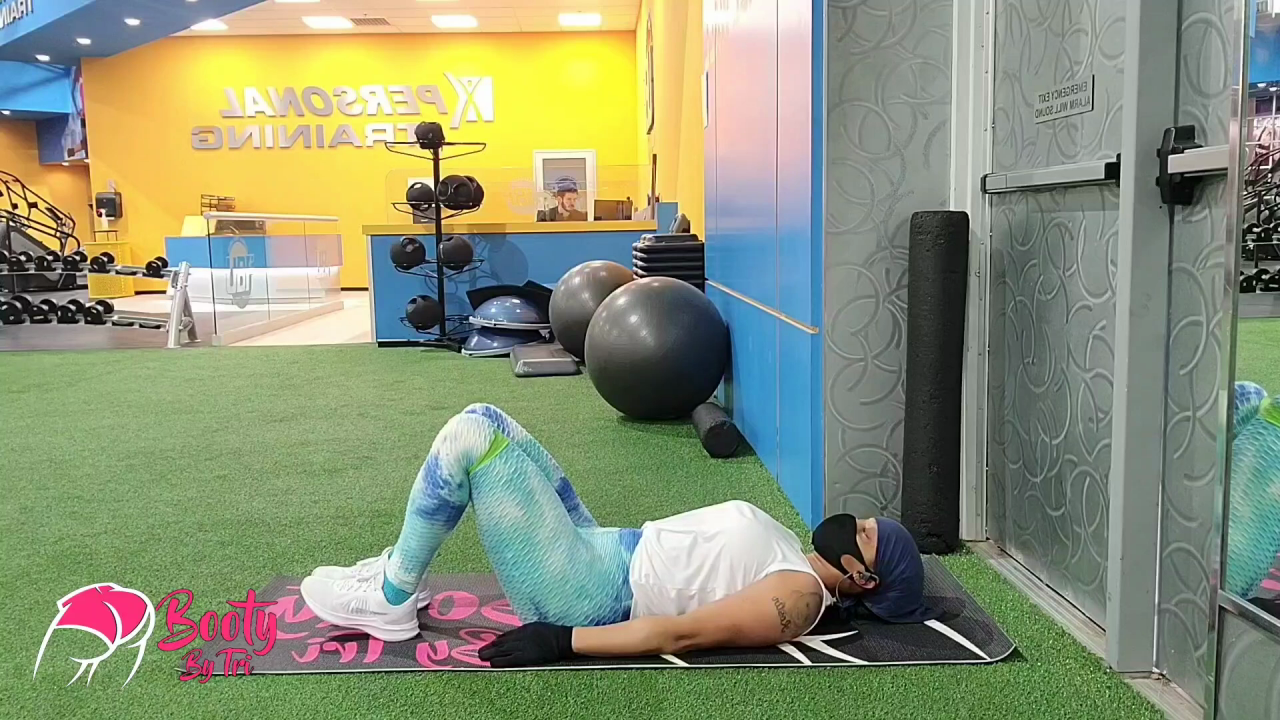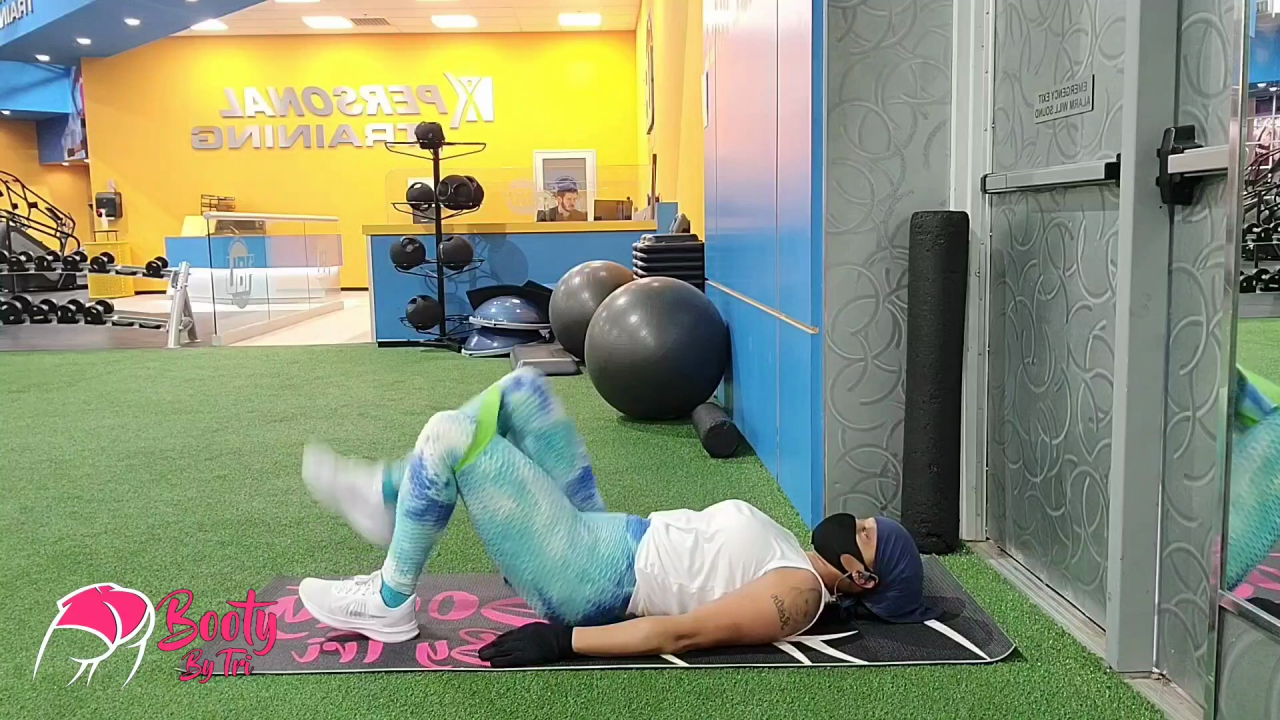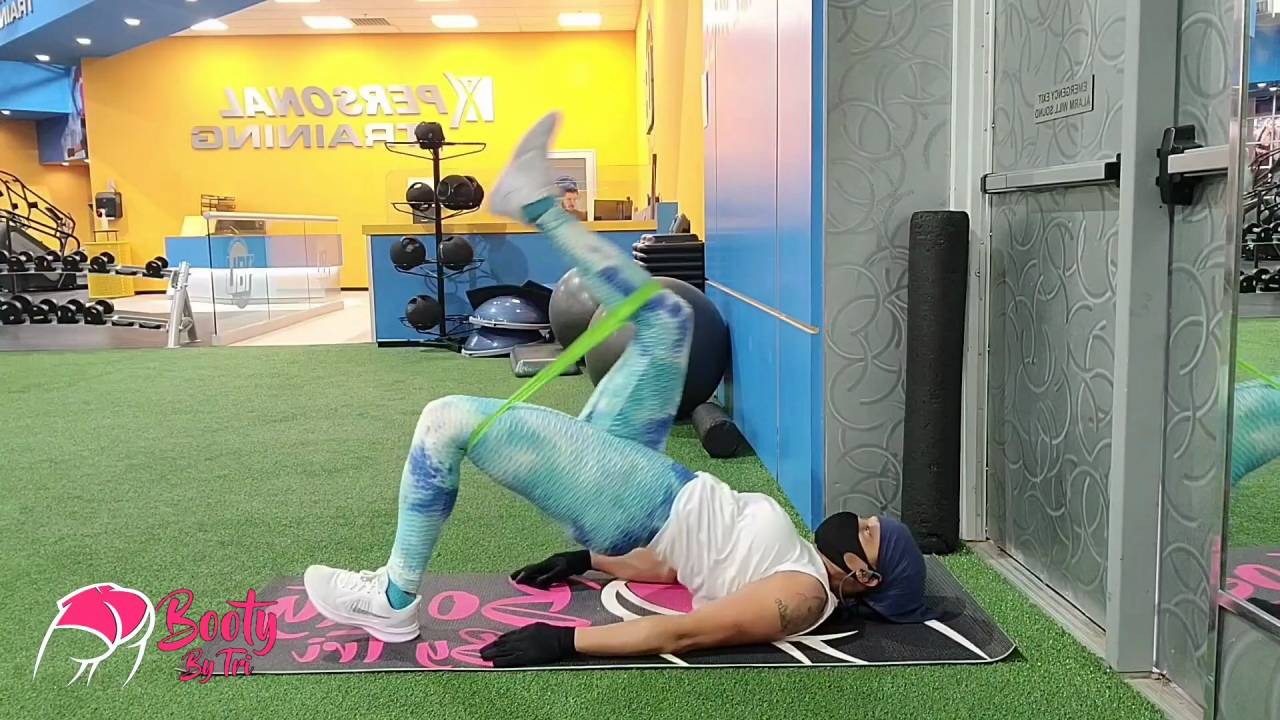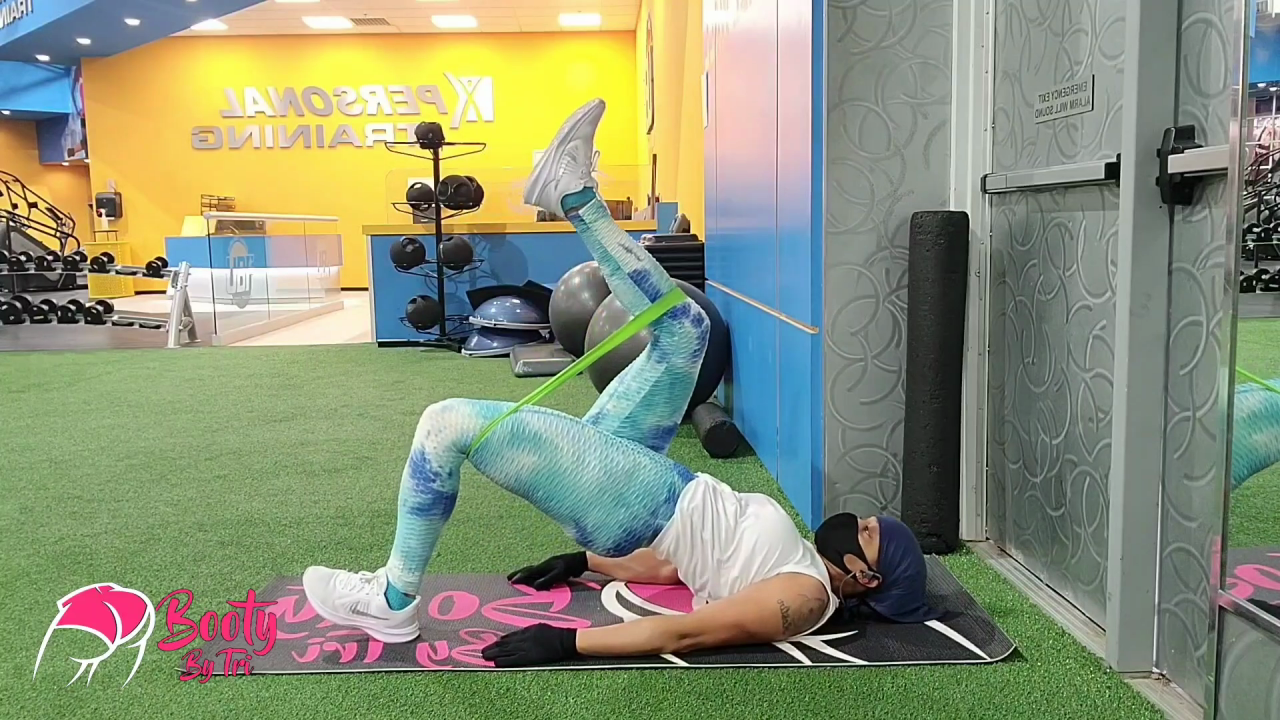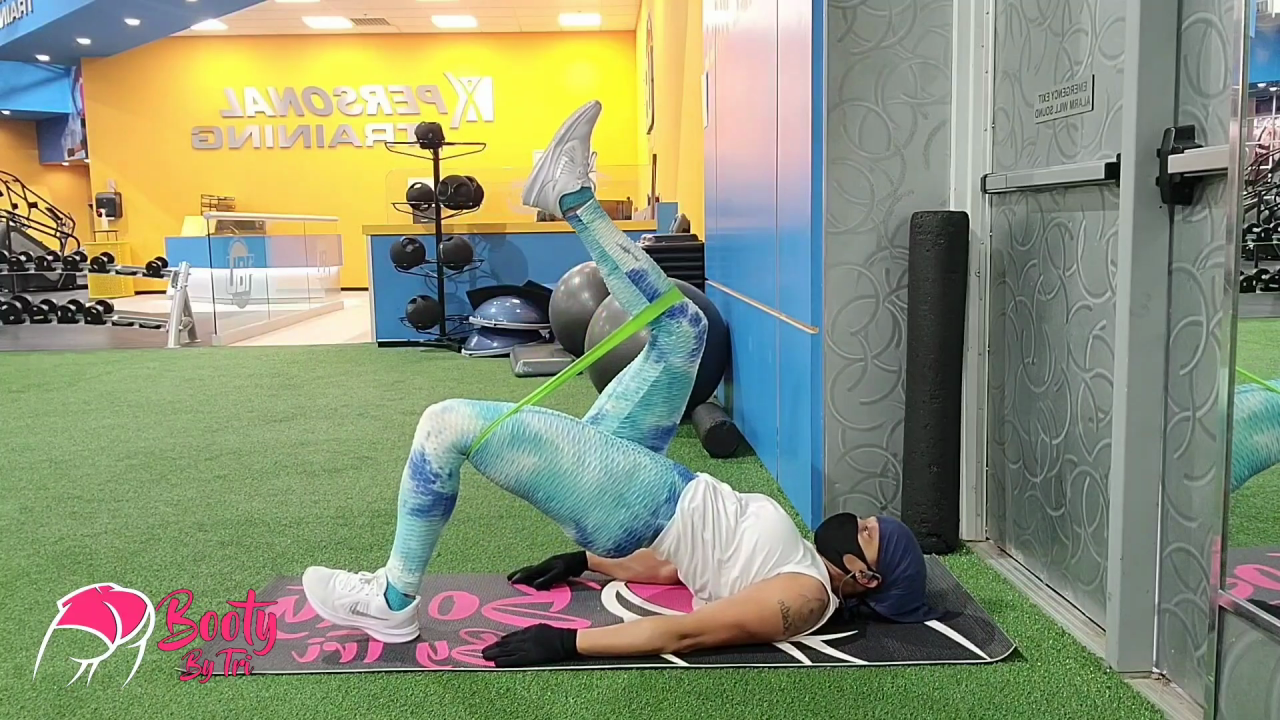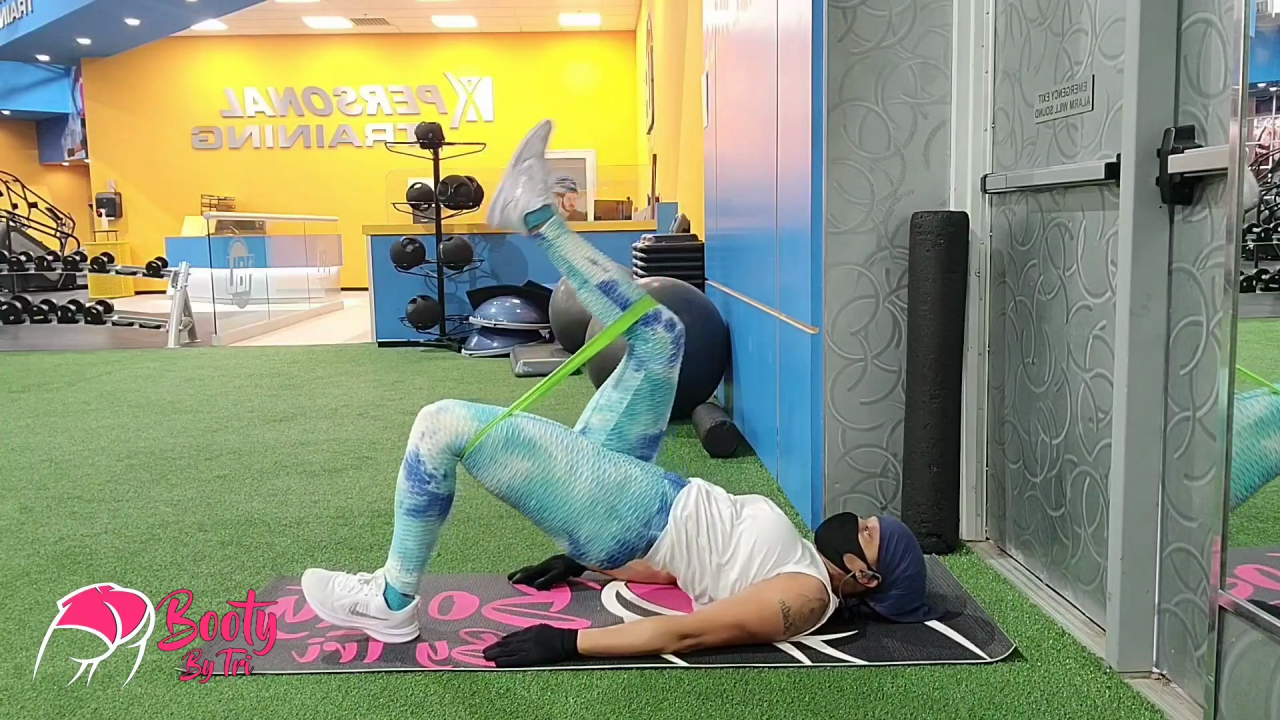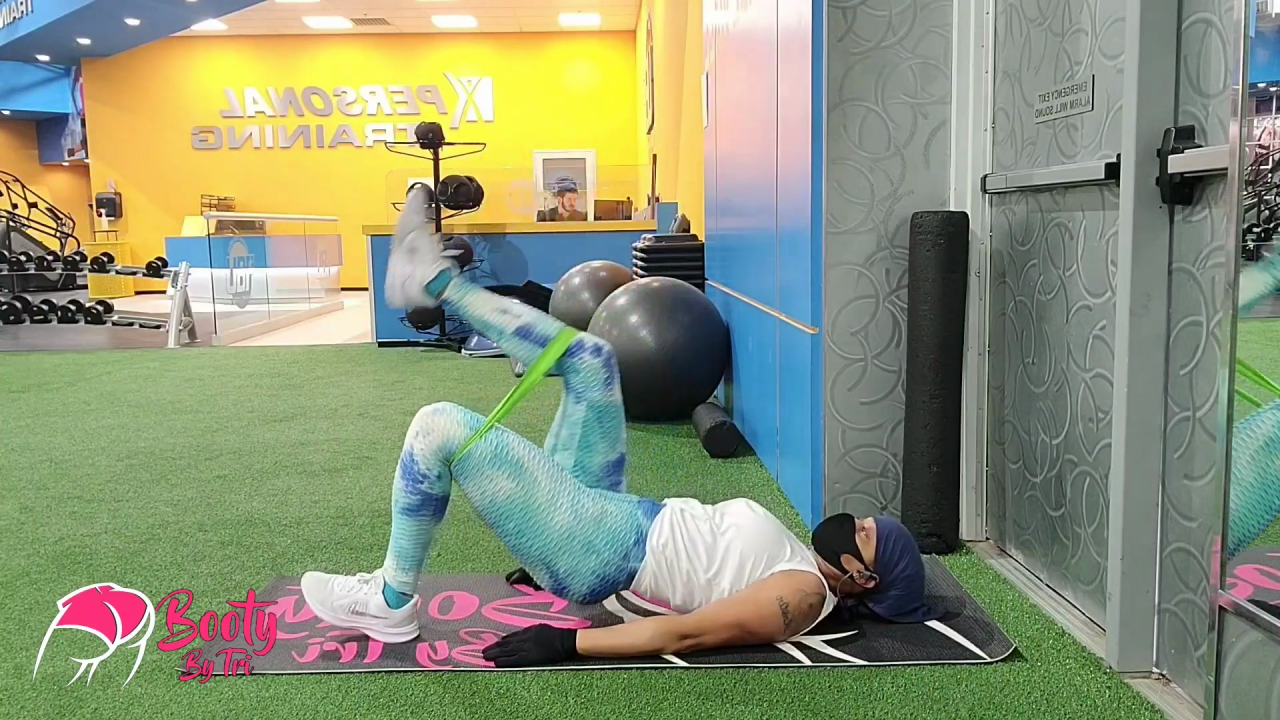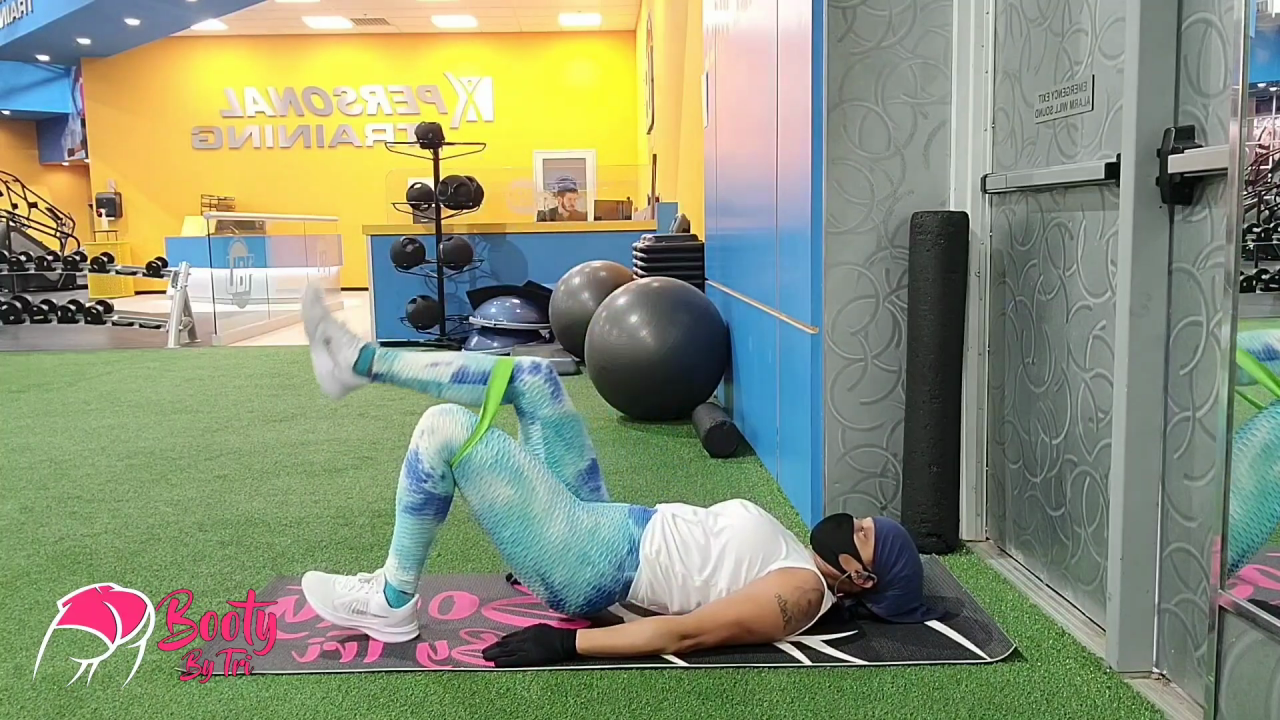
dt=0.4s
person 1, frame 1
left shoulder: (796, 600)
right shoulder: (786, 555)
left elbow: (679, 633)
left wrist: (562, 642)
left hip: (580, 591)
right hip: (601, 549)
left knee: (468, 437)
right knee: (483, 420)
left ankle: (390, 600)
right ankle: (401, 565)
person 1, frame 2
left shoulder: (796, 596)
right shoulder: (787, 556)
left elbow: (680, 631)
left wrist: (562, 641)
left hip: (584, 575)
right hip: (605, 535)
left knee: (449, 434)
right knee: (520, 389)
left ankle: (388, 603)
right ankle: (386, 499)
person 1, frame 3
left shoulder: (802, 598)
right shoulder: (801, 562)
left elbow: (683, 631)
left wrist: (563, 640)
right wrist: (584, 560)
left hip: (626, 502)
right hip: (642, 482)
left knee: (448, 420)
right knee: (665, 314)
left ankle: (393, 604)
right ankle: (535, 202)
person 1, frame 4
left shoulder: (805, 598)
right shoulder: (798, 560)
left elbow: (680, 633)
left wrist: (566, 641)
right wrist: (583, 562)
left hip: (632, 502)
right hip: (638, 482)
left knee: (447, 424)
right knee: (685, 326)
left ankle: (391, 603)
right ankle: (573, 194)
person 1, frame 5
left shoulder: (804, 599)
right shoulder: (798, 561)
left elbow: (682, 633)
left wrist: (566, 642)
right wrist: (585, 561)
left hip: (627, 502)
right hip: (633, 481)
left knee: (447, 424)
right knee: (682, 327)
left ankle: (392, 603)
right ankle: (571, 196)
person 1, frame 6
left shoulder: (804, 600)
right shoulder: (802, 564)
left elbow: (683, 633)
left wrist: (567, 644)
left hip: (619, 513)
right hip: (625, 487)
left knee: (442, 425)
right knee: (660, 332)
left ankle: (391, 605)
right ankle: (538, 214)
person 1, frame 7
left shoulder: (801, 598)
right shoulder: (795, 561)
left elbow: (684, 633)
left wrist: (567, 643)
left hip: (593, 549)
right hip: (609, 516)
left knee: (439, 427)
right knee: (590, 357)
left ankle: (390, 607)
right ankle: (432, 280)
person 1, frame 8
left shoulder: (800, 595)
right shoulder: (793, 555)
left elbow: (685, 632)
left wrist: (567, 641)
left hip: (586, 565)
right hip: (602, 524)
left knee: (445, 426)
right knee: (530, 376)
left ankle: (391, 607)
right ankle: (359, 360)
